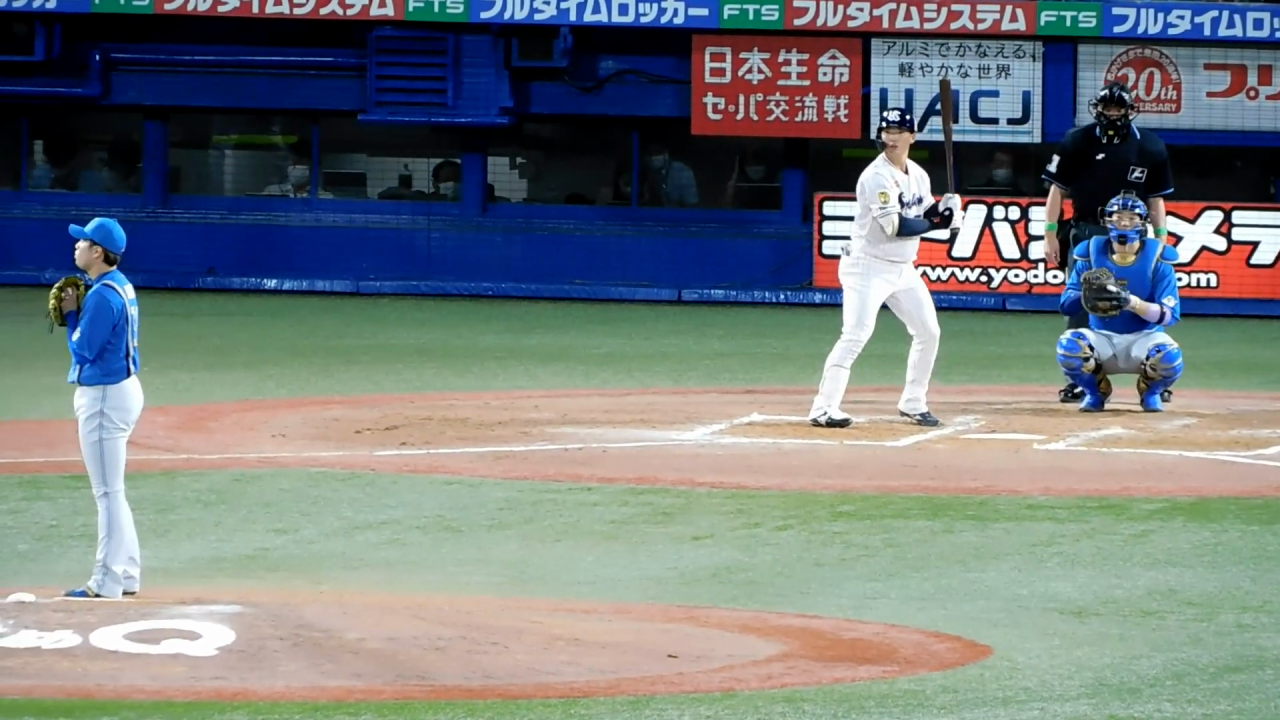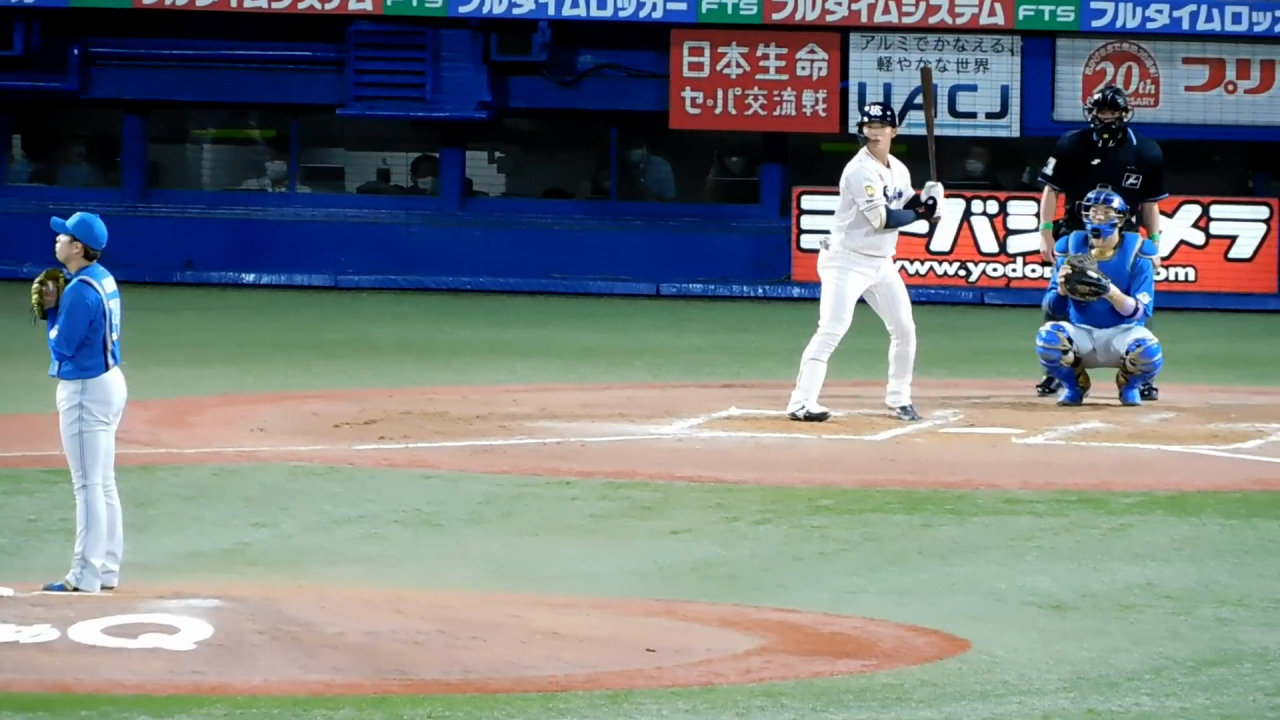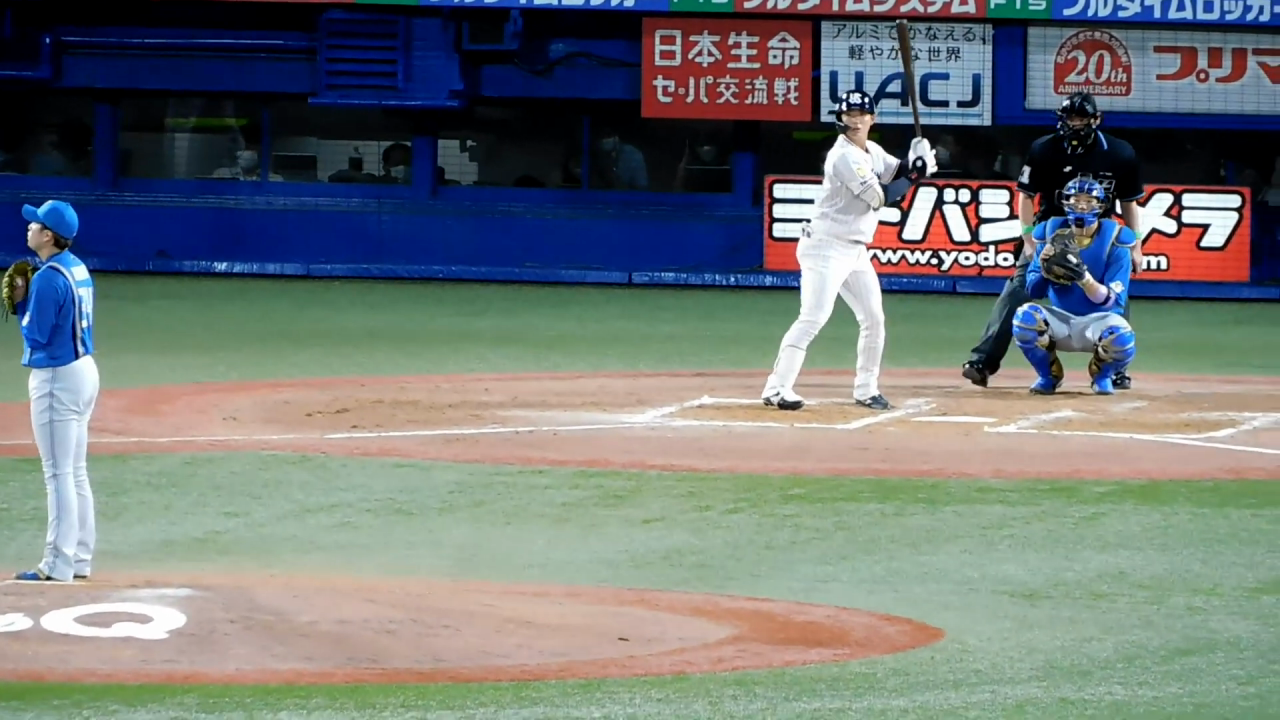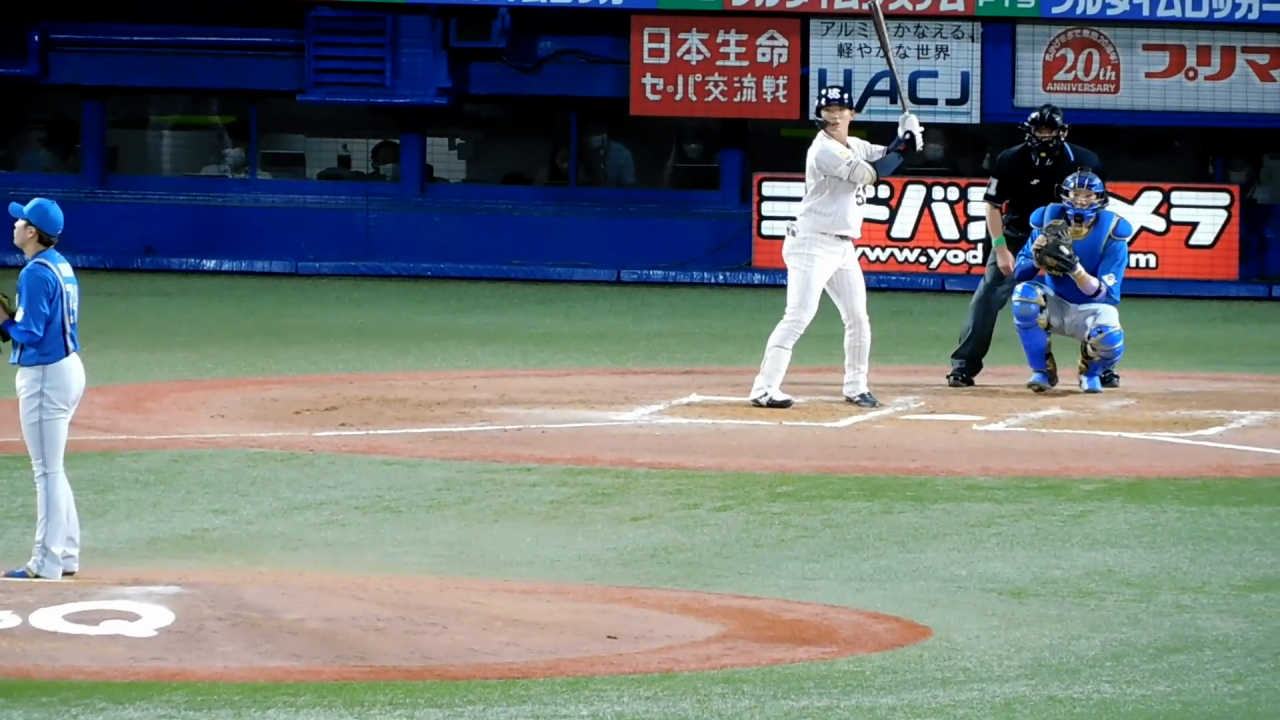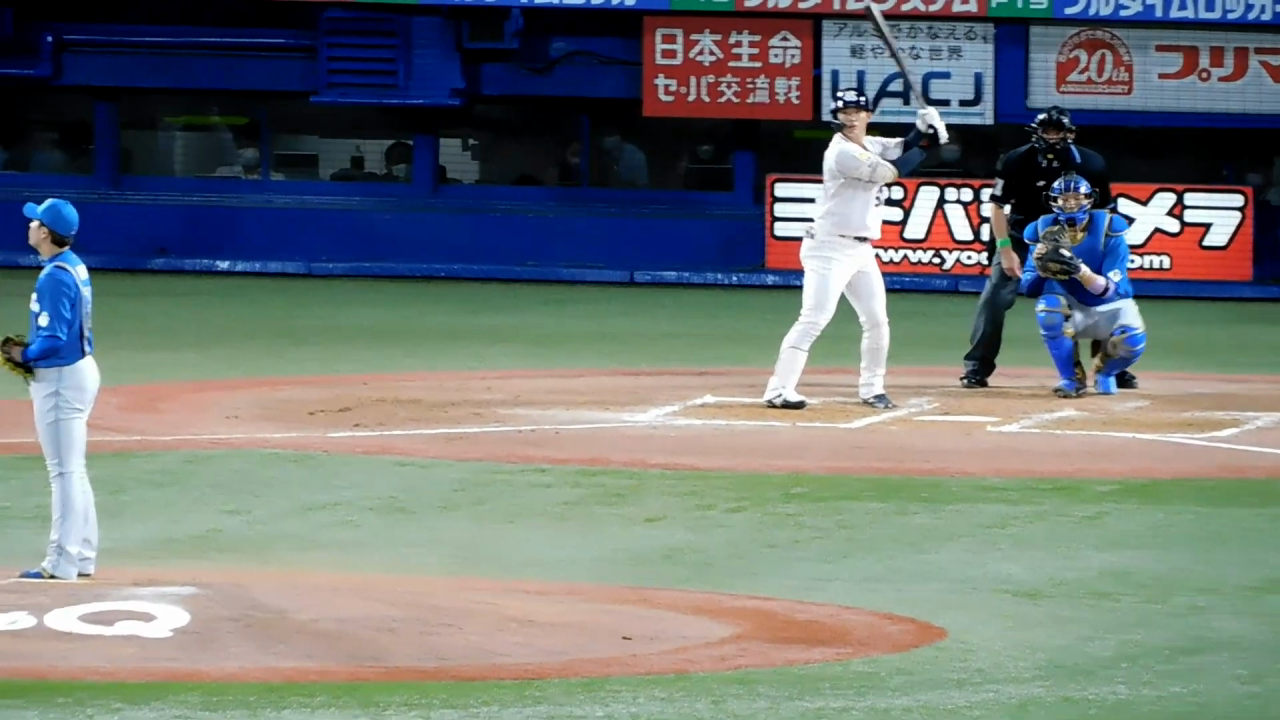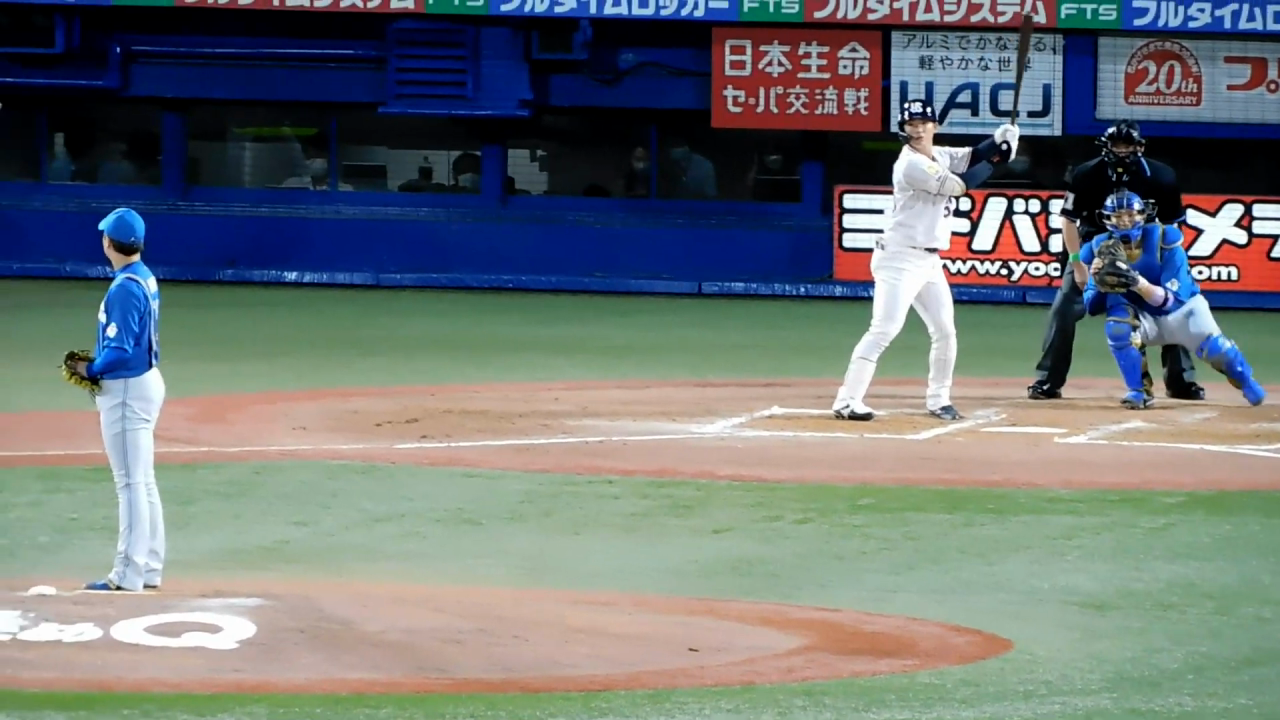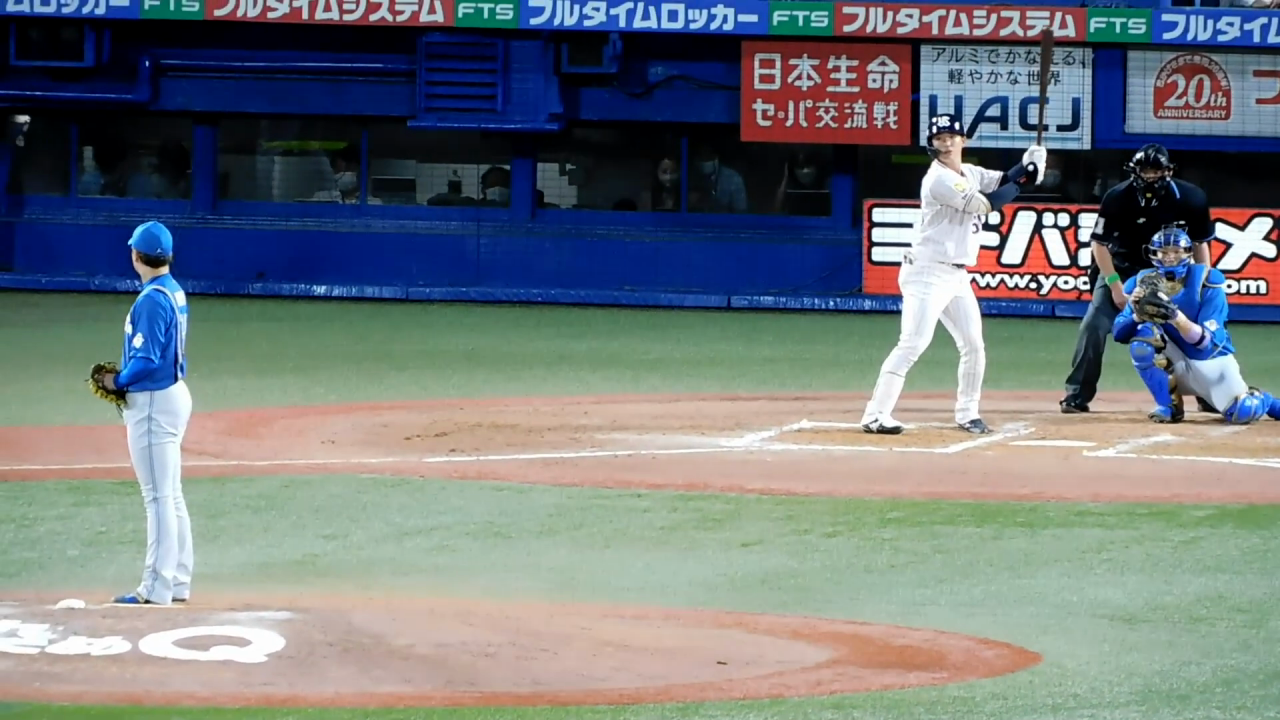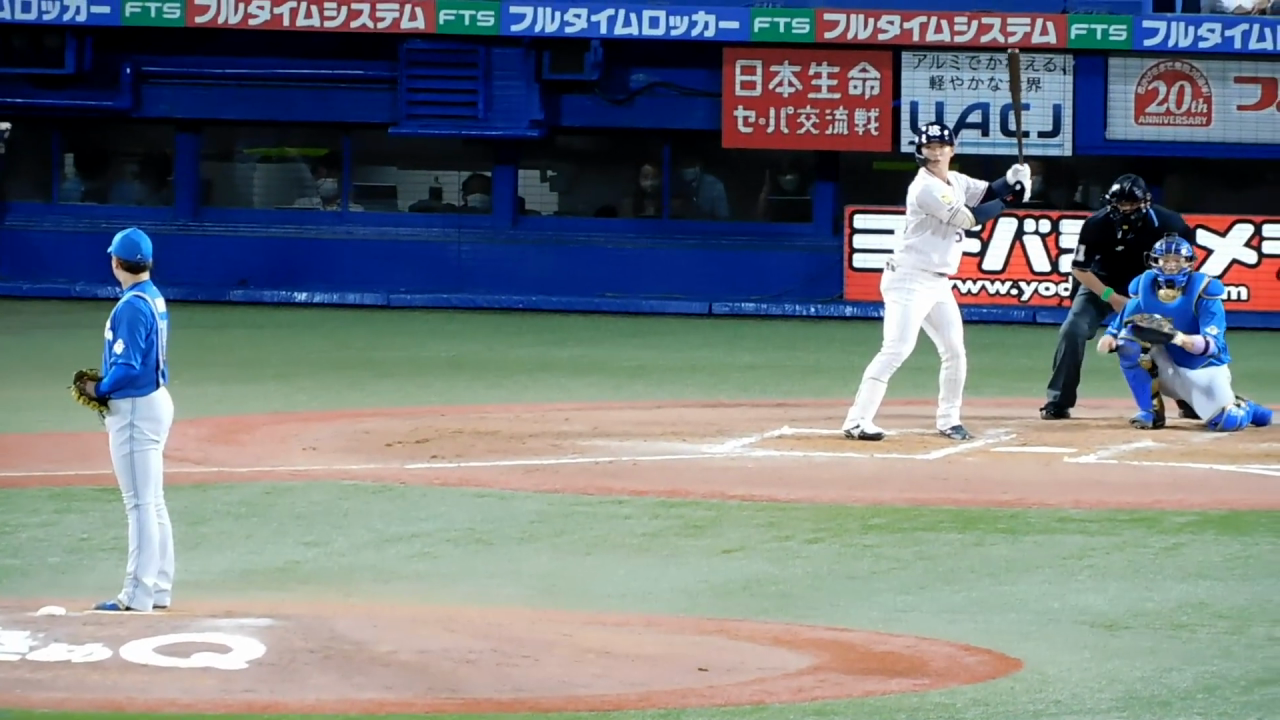
dt=0.3s
person 1, frame 1
left shoulder: (102, 294)
right shoulder: (118, 285)
left elbow: (82, 351)
left wrist: (71, 313)
right wrist: (74, 312)
left hip: (104, 396)
right hip: (120, 390)
left knee: (108, 492)
right knee: (112, 490)
left ankle: (108, 583)
right ankle: (127, 573)
person 1, frame 2
left shoulder: (79, 290)
right shoulder: (102, 278)
left elbow: (62, 349)
left wrist: (52, 311)
right wrist: (57, 307)
left hip: (85, 390)
right hip: (107, 382)
left knee: (87, 486)
right knee: (103, 483)
left ankle: (85, 576)
right ankle: (106, 568)
person 1, frame 3
left shoulder: (48, 276)
right shoulder: (77, 267)
left elbow: (35, 336)
left wrist: (21, 304)
right wrist: (28, 300)
left hip: (58, 378)
right hip: (82, 371)
left knee: (59, 474)
right knee: (74, 472)
left ankle: (59, 565)
right ankle: (79, 557)
person 1, frame 4
left shoulder: (35, 273)
right shoulder: (60, 265)
left hip: (45, 376)
right hip: (66, 369)
left knee: (47, 471)
right knee: (52, 469)
left ankle: (47, 564)
right ankle: (66, 554)
person 1, frame 5
left shoulder: (54, 276)
right shoulder: (74, 266)
left elbow: (53, 339)
left wrist: (24, 355)
right wrist: (30, 349)
left hip: (61, 378)
right hip: (79, 370)
left knee: (63, 471)
right knee: (73, 470)
left ankle: (63, 564)
right ankle: (82, 555)
person 1, frame 6
left shoulder: (124, 287)
right shoulder: (145, 278)
left elbow: (119, 350)
left wrist: (90, 370)
right wrist: (98, 365)
left hip: (127, 390)
right hip: (144, 381)
left knee: (130, 483)
right knee: (143, 481)
left ankle: (129, 575)
right ankle: (149, 567)
person 1, frame 7
left shoulder: (151, 299)
right shoulder: (174, 292)
left elbow: (146, 360)
left wrist: (117, 382)
right wrist: (125, 378)
left hip: (154, 402)
right hip: (172, 393)
left knee: (158, 496)
right knee: (171, 494)
left ankle: (157, 588)
right ankle: (177, 581)
person 1, frame 8
left shoulder: (131, 305)
right shoulder: (155, 298)
left elbow: (127, 367)
left wrist: (98, 389)
right wrist: (107, 385)
left hip: (135, 409)
right hip: (153, 400)
left knee: (139, 503)
right knee: (152, 501)
left ankle: (138, 594)
right ankle: (158, 587)
person 2, frame 1
left shoulder: (918, 175)
right shoulder: (876, 176)
left elbow: (924, 214)
right elbow: (895, 226)
left wrist: (942, 211)
right wrist: (938, 222)
left hip: (904, 268)
right hip: (868, 266)
left knee: (928, 332)
right knee: (855, 336)
left ankle: (914, 403)
right ankle: (823, 409)
person 2, frame 2
left shoulder: (898, 168)
right shoulder: (860, 169)
left elbow: (906, 205)
right elbow: (882, 219)
left wrist: (927, 197)
right wrist: (922, 212)
left hip: (882, 262)
right hip: (846, 259)
left knee: (904, 327)
right knee: (832, 330)
left ankle: (900, 398)
right ankle: (801, 402)
person 2, frame 3
left shoulder: (873, 151)
right shoulder: (844, 156)
left elbow: (897, 173)
right elbow: (878, 197)
left wrist: (915, 161)
right wrist: (913, 176)
left hip: (857, 249)
right hip: (826, 246)
left knee: (874, 319)
right knee: (812, 318)
left ankle: (866, 389)
right ankle: (777, 388)
person 2, frame 4
left shoulder: (854, 145)
right shoulder: (824, 150)
left elbow: (884, 156)
right elbow: (870, 174)
left wrist: (902, 137)
right wrist: (905, 148)
left hip: (843, 246)
right hip: (812, 243)
left knee: (858, 318)
right knee: (798, 316)
left ankle: (856, 387)
right ankle: (764, 389)
person 2, frame 5
left shoulder: (871, 145)
right shoulder: (842, 152)
left elbow: (904, 147)
right elbow: (891, 171)
left wrist: (923, 129)
right wrist: (926, 143)
left hip: (861, 249)
right hip: (830, 247)
left knee: (877, 321)
right knee: (814, 319)
left ankle: (872, 387)
right ankle: (779, 390)
person 2, frame 6
left shoulder: (940, 155)
right shoulder: (911, 164)
left elbow: (973, 157)
right elbow: (959, 185)
left wrist: (998, 141)
right wrist: (997, 159)
left hip: (930, 260)
right hip: (900, 258)
left knee: (945, 332)
right knee: (883, 330)
left ankle: (938, 400)
right ankle: (847, 401)
person 2, frame 7
left shoulder: (970, 173)
right shoulder: (939, 179)
left elbow: (1002, 182)
right elbow: (985, 204)
left wrist: (1026, 164)
right wrist: (1024, 180)
left hip: (957, 274)
right hip: (928, 272)
left knee: (974, 346)
right knee: (912, 344)
left ankle: (967, 413)
right ankle: (876, 415)
person 2, frame 8
left shoulder: (955, 181)
right shoulder: (925, 188)
left elbow: (987, 192)
right elbow: (970, 219)
left wrist: (1010, 180)
right wrist: (1009, 199)
left hip: (938, 281)
right hip: (909, 279)
left knee: (955, 351)
right knee: (895, 350)
left ankle: (948, 419)
right ankle: (857, 421)
person 3, frame 1
left shoulder: (1150, 146)
right shoulder: (1077, 141)
left elbow: (1156, 199)
right elbow: (1058, 190)
left wrist: (1160, 239)
right wrist: (1051, 234)
right hip: (1086, 232)
person 3, frame 2
left shoulder: (1147, 152)
right shoulder: (1072, 144)
left elbow: (1150, 203)
right elbow: (1051, 190)
left wrist: (1154, 246)
right wrist: (1046, 235)
right hip: (1075, 234)
right ankle: (1054, 372)
person 3, frame 3
left shoulder: (1120, 153)
right shoulder: (1044, 149)
left elbow: (1129, 202)
right elbow: (1026, 196)
left wrist: (1135, 245)
right wrist: (1029, 239)
right knee: (1018, 290)
right ankle: (983, 360)
person 3, frame 4
left shoulder: (1085, 162)
right shoulder: (1010, 160)
right elbow: (993, 207)
right wrist: (1001, 249)
right hip: (1017, 236)
right knee: (989, 295)
right ankle: (963, 366)
person 3, frame 5
left shoulder: (1091, 164)
right shoulder: (1016, 161)
left elbow: (1100, 211)
right elbow: (998, 207)
right wrist: (1005, 250)
right hip: (1023, 236)
right knee: (995, 297)
right ankle: (976, 368)
person 3, frame 6
left shoulder: (1162, 177)
right shoulder: (1086, 174)
left elbow: (1169, 225)
right elbow: (1069, 220)
right wrist: (1078, 264)
right knee: (1064, 308)
left ankle: (1181, 381)
right ankle: (1047, 380)
person 3, frame 7
left shoulder: (1191, 197)
right shoulder: (1117, 198)
left elbow: (1200, 243)
right elbow: (1099, 244)
right wrist: (1115, 285)
right hip: (1123, 268)
right knee: (1095, 324)
right ankle: (1077, 394)
person 3, frame 8
left shoulder: (1169, 223)
right shoulder: (1096, 225)
right elbow: (1079, 270)
right wrist: (1111, 297)
right hip: (1102, 285)
right knee: (1073, 331)
right ankle: (1058, 402)
person 4, frame 1
left shoulder: (1158, 258)
right shoulder: (1091, 254)
left elbow: (1170, 314)
right elbow: (1066, 304)
left wrist: (1132, 302)
right wrist: (1089, 293)
left hip: (1144, 338)
right hip: (1102, 337)
left knee: (1170, 357)
right knee: (1068, 346)
left ankle: (1150, 391)
right ankle: (1096, 391)
person 4, frame 2
left shoulder: (1136, 254)
right shoulder: (1072, 249)
left elbow: (1142, 311)
right elbow: (1054, 308)
left wrist: (1111, 291)
right wrist: (1062, 288)
left hip: (1123, 333)
right hip: (1083, 333)
left knee: (1149, 353)
right knee: (1047, 337)
left ankle: (1129, 385)
right ankle: (1075, 385)
person 4, frame 3
left shoulder: (1115, 241)
right shoulder: (1051, 233)
left elbow: (1113, 301)
right elbow: (1033, 292)
left wrist: (1084, 277)
right wrist: (1045, 269)
left hip: (1098, 320)
right hip: (1060, 319)
left knee: (1122, 341)
right knee: (1024, 317)
left ankle: (1102, 374)
right ankle: (1049, 374)
person 4, frame 4
left shoulder: (1112, 233)
right shoulder: (1048, 221)
left elbow: (1104, 293)
right elbow: (1019, 275)
left wrist: (1076, 270)
right wrist: (1036, 260)
left hip: (1094, 309)
right hip: (1056, 304)
left knee: (1110, 341)
right knee: (1024, 293)
left ankle: (1090, 371)
right ankle: (1043, 371)
person 4, frame 5
left shoulder: (1109, 231)
right shoulder: (1045, 231)
left elbow: (1112, 292)
right elbow: (1028, 289)
left wrist: (1080, 270)
right wrist: (1041, 268)
left hip: (1110, 307)
right hip: (1073, 309)
left knee: (1132, 339)
right knee: (1048, 306)
left ankle: (1107, 372)
right ankle: (1071, 378)
person 4, frame 6
left shoulder: (1164, 243)
right shoulder: (1101, 250)
left elbow: (1172, 301)
right elbow: (1092, 308)
left wrist: (1138, 283)
right wrist: (1100, 285)
left hip: (1182, 310)
right hip: (1145, 317)
left knee: (1215, 350)
right knee: (1117, 319)
left ankle: (1242, 377)
right ankle: (1138, 390)
person 4, frame 7
left shoulder: (1206, 283)
right shoulder: (1144, 283)
left elbow: (1207, 341)
right elbow: (1119, 335)
left wrist: (1176, 316)
right wrist: (1137, 314)
left hip: (1211, 361)
right hip: (1176, 363)
left knee: (1242, 412)
right knee: (1142, 336)
right ankle: (1168, 405)
person 4, frame 8
left shoulder: (1204, 291)
right shoulder: (1144, 288)
left elbow: (1214, 344)
right elbow: (1118, 331)
left wrist: (1179, 338)
right wrist: (1109, 340)
left hip: (1204, 371)
right hip: (1166, 369)
left knee: (1228, 421)
right knee: (1129, 334)
left ankle: (1244, 409)
right ankle: (1150, 411)
